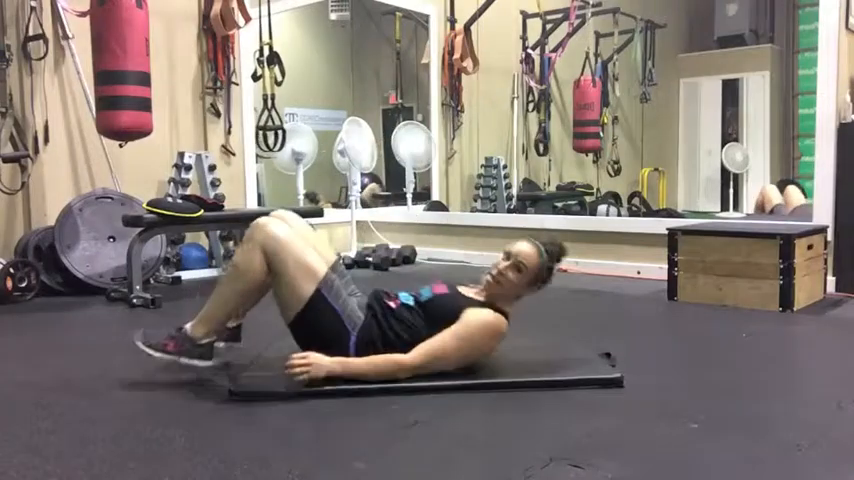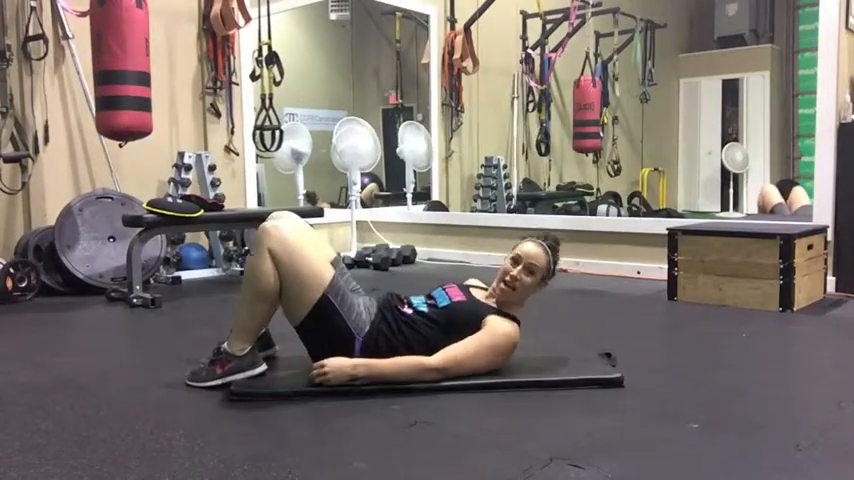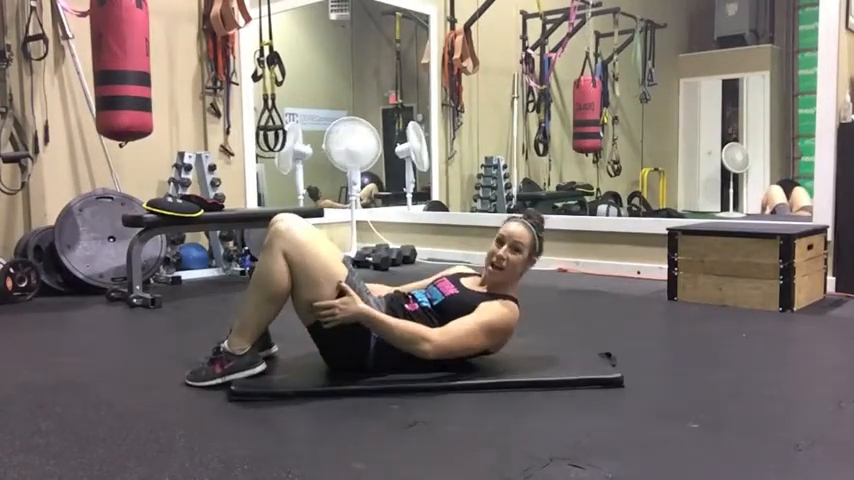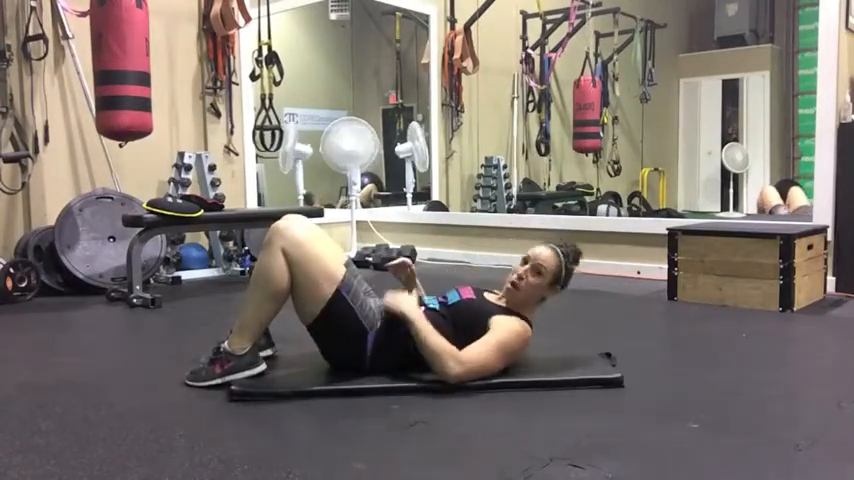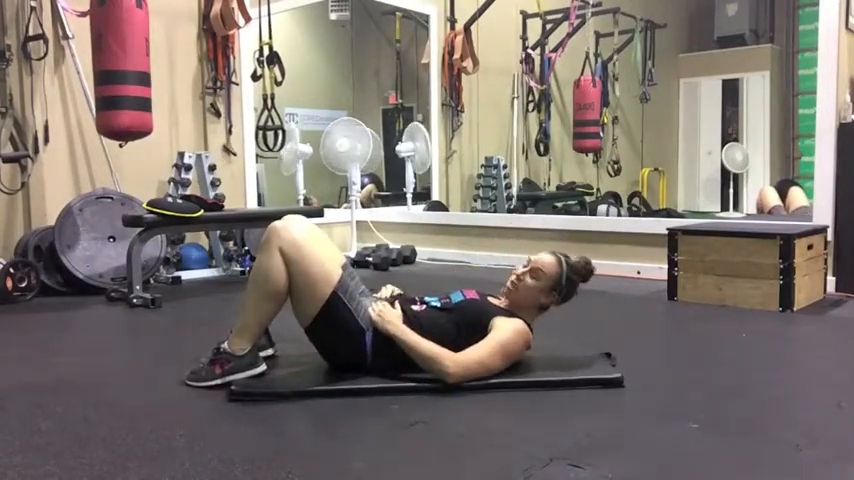
dt=1s
person 1, frame 1
left shoulder: (489, 322)
right shoulder: (476, 294)
left elbow: (413, 364)
left wrist: (334, 365)
left hip: (352, 338)
right hip: (363, 310)
left knee: (265, 232)
right knee: (281, 219)
left ankle: (196, 338)
right ankle: (227, 323)
person 1, frame 2
left shoulder: (504, 331)
right shoulder: (476, 287)
left elbow: (434, 367)
left wrist: (354, 367)
left hip: (358, 340)
right hip: (368, 312)
left knee: (272, 237)
right knee: (281, 221)
left ankle: (238, 355)
right ankle: (255, 337)
person 1, frame 3
left shoulder: (502, 313)
right shoulder: (465, 273)
left elbow: (430, 344)
left wrist: (363, 313)
right wrist: (350, 286)
left hip: (367, 344)
right hip: (374, 316)
left knee: (286, 237)
right knee: (285, 225)
left ankle: (238, 353)
right ankle: (255, 337)
person 1, frame 4
left shoulder: (515, 329)
right shoulder: (496, 301)
left elbow: (454, 368)
left wrist: (412, 312)
right wrist: (415, 289)
left hip: (366, 341)
right hip: (375, 318)
left knee: (286, 237)
right knee: (291, 227)
left ankle: (238, 353)
right ankle: (254, 336)
person 1, frame 5
left shoulder: (515, 331)
right shoulder: (496, 305)
left elbow: (452, 368)
left wrist: (395, 328)
right wrist: (399, 298)
left hip: (365, 340)
right hip: (373, 316)
left knee: (284, 236)
right knee: (291, 227)
left ankle: (238, 354)
right ankle: (254, 335)
